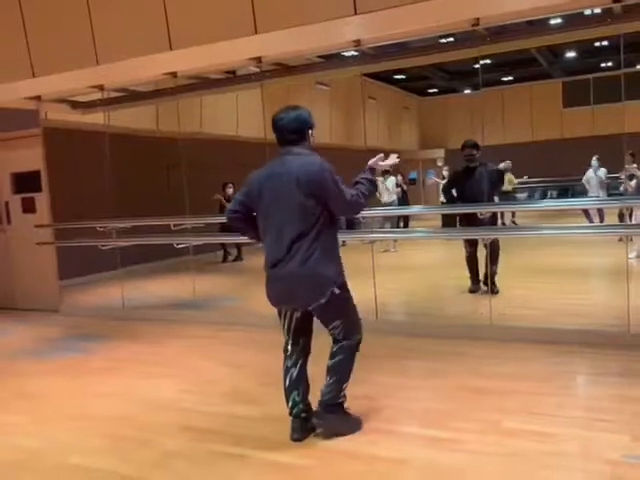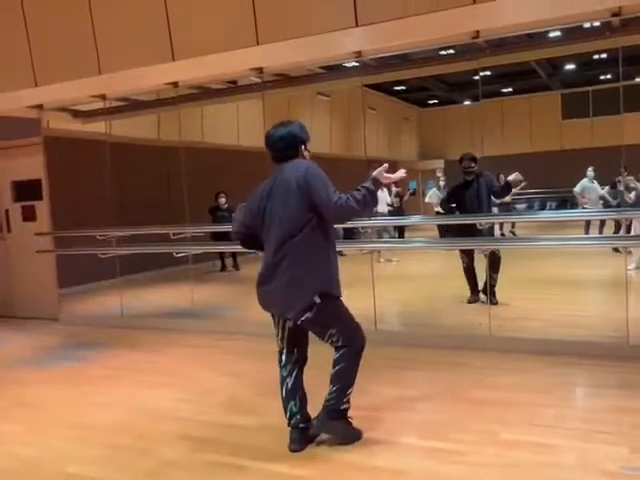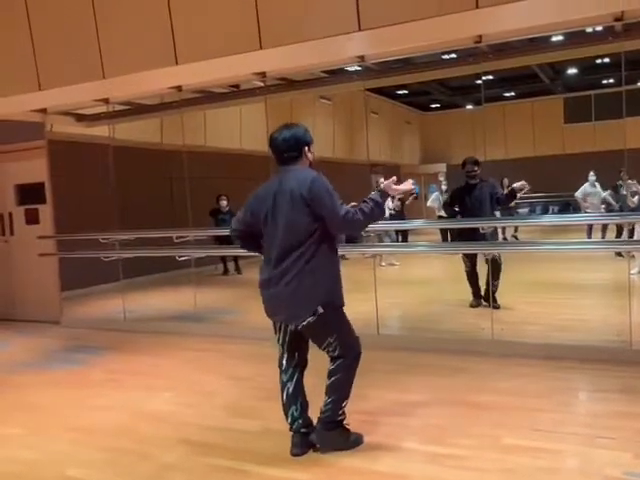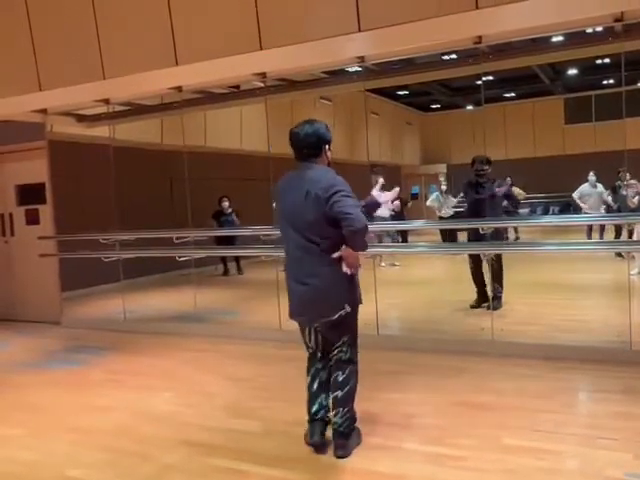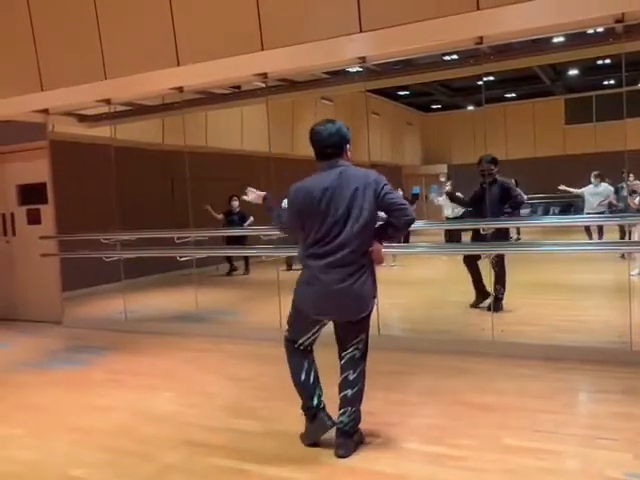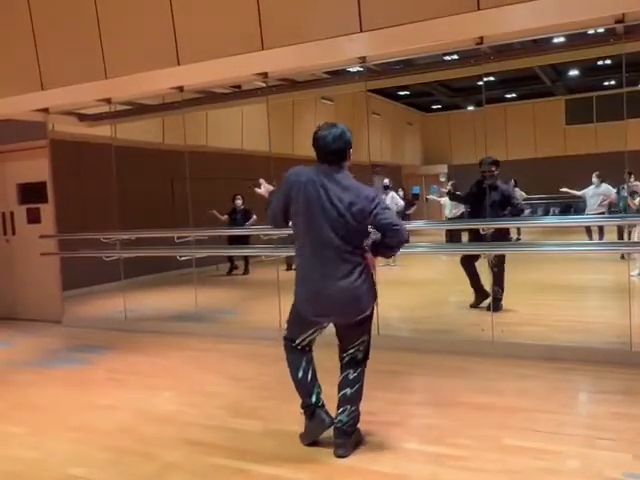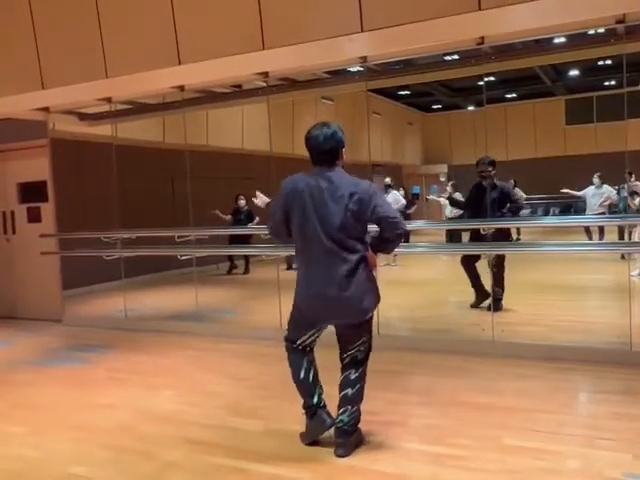
dt=0.7s
person 1, frame 1
left shoulder: (260, 177)
right shoulder: (315, 167)
left elbow: (235, 215)
right elbow: (349, 205)
right wrist: (371, 172)
left hip: (281, 278)
right hip: (319, 275)
left knee: (294, 347)
right knee: (347, 336)
left ankle: (299, 418)
right ankle: (330, 410)
person 1, frame 2
left shoulder: (264, 190)
right shoulder: (306, 172)
left elbow: (243, 234)
right elbow: (339, 210)
right wrist: (374, 183)
left hip: (275, 289)
right hip: (309, 286)
left knee: (291, 358)
right knee: (351, 342)
left ankle: (299, 428)
right ankle: (333, 415)
person 1, frame 3
left shoulder: (263, 192)
right shoulder: (311, 181)
left elbow: (240, 232)
right elbow: (344, 222)
right wrist: (382, 195)
left hip: (276, 292)
right hip: (312, 291)
left knee: (290, 362)
right knee: (346, 353)
left ankle: (300, 433)
right ankle: (329, 427)
person 1, frame 4
left shoulder: (283, 186)
right shoulder: (330, 183)
right elbow: (355, 224)
left wrist: (373, 201)
right wrist: (354, 249)
left hip: (301, 292)
right hip: (334, 290)
left knee: (316, 359)
right knee: (344, 362)
left ankle: (317, 428)
right ankle: (343, 435)
person 1, frame 5
left shoulder: (302, 190)
right shoulder: (370, 180)
left elbow: (290, 227)
right elbow: (404, 215)
left wrist: (266, 201)
right wrist: (378, 238)
left hip: (314, 290)
right hip: (357, 290)
left knee: (297, 346)
right knee: (352, 361)
left ankle: (316, 415)
right ankle: (346, 434)
person 1, frame 6
left shoulder: (296, 179)
right shoulder: (364, 194)
left elbow: (277, 219)
right elbow: (397, 235)
left wrist: (272, 196)
right wrist: (374, 251)
left hip: (311, 293)
right hip: (355, 294)
left knee: (295, 346)
right knee: (353, 361)
left ankle: (314, 413)
right ankle: (345, 433)
person 1, frame 7
left shoulder: (292, 187)
right shoulder: (361, 189)
left elbow: (279, 233)
right elbow: (395, 227)
left wrist: (268, 207)
right wrist: (375, 248)
left hip: (312, 294)
right hip: (355, 294)
left knee: (297, 348)
right knee: (354, 361)
left ankle: (316, 414)
right ankle: (346, 433)
person 2, frame 1
left shoulder: (488, 169)
right shoulder: (458, 174)
left elbow: (496, 187)
right elbow: (446, 189)
left wrist: (500, 172)
right wrist: (454, 202)
left hip: (487, 215)
right hip: (467, 217)
left knee: (492, 247)
right knee: (470, 250)
left ankle: (490, 280)
right ankle: (475, 281)
person 2, frame 2
left shoulder: (486, 178)
right shoulder: (458, 188)
left elbow: (498, 193)
right elbow: (444, 203)
left wrist: (509, 183)
right wrist: (453, 211)
left hip: (484, 227)
right hip: (465, 229)
left knee: (494, 256)
right knee: (467, 261)
left ankle: (489, 289)
right ankle: (474, 292)
person 2, frame 3
left shoulder: (490, 185)
right shoulder: (459, 191)
left elbow: (502, 200)
right elbow: (447, 205)
left wrist: (513, 191)
right wrist: (455, 215)
left hip: (488, 232)
right hip: (467, 233)
left knee: (495, 262)
right knee: (469, 266)
left ankle: (490, 295)
right ankle: (476, 296)
person 2, frame 4
left shoulder: (498, 185)
right shoulder: (469, 186)
left elbow: (512, 199)
right elbow: (472, 200)
right wrist: (494, 194)
left hip: (494, 231)
right hip: (475, 231)
left knee: (495, 264)
right knee: (474, 264)
left ankle: (497, 297)
right ankle: (482, 295)
person 2, frame 5
left shoulder: (504, 184)
right shoulder: (481, 188)
left elbow: (519, 200)
right elbow: (470, 204)
left wrist: (504, 212)
right wrist: (451, 194)
left hip: (498, 231)
right hip: (480, 230)
left knee: (497, 264)
right knee: (469, 258)
left ankle: (498, 299)
right ankle: (482, 293)
person 2, frame 6
left shoulder: (504, 189)
right shoulder: (478, 186)
left elbow: (519, 208)
right elbow: (467, 200)
left wrist: (503, 217)
right wrist: (451, 194)
left hip: (497, 233)
right hip: (478, 231)
left knee: (496, 264)
right knee: (466, 260)
left ankle: (497, 298)
right ankle: (480, 292)
person 2, frame 7
left shoulder: (502, 188)
right shoulder: (476, 188)
left elbow: (518, 204)
right elbow: (467, 206)
left wrist: (503, 216)
right wrist: (450, 199)
left hip: (498, 233)
right hip: (479, 232)
left knee: (496, 264)
right knee: (467, 260)
left ankle: (497, 298)
right ankle: (481, 292)
